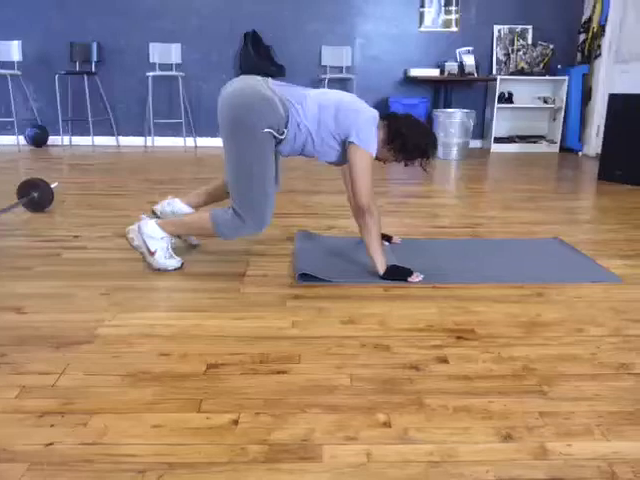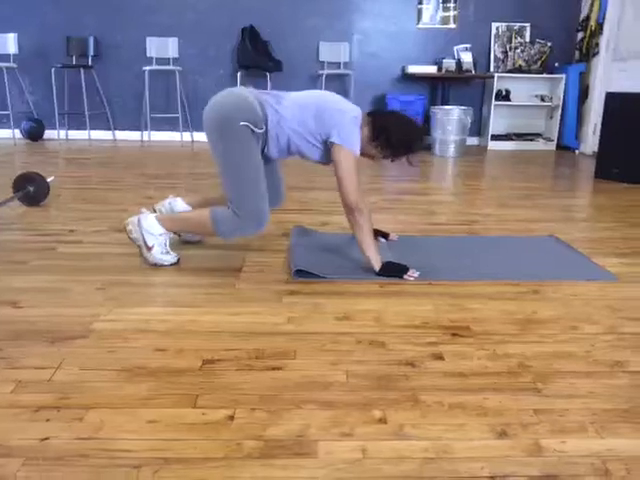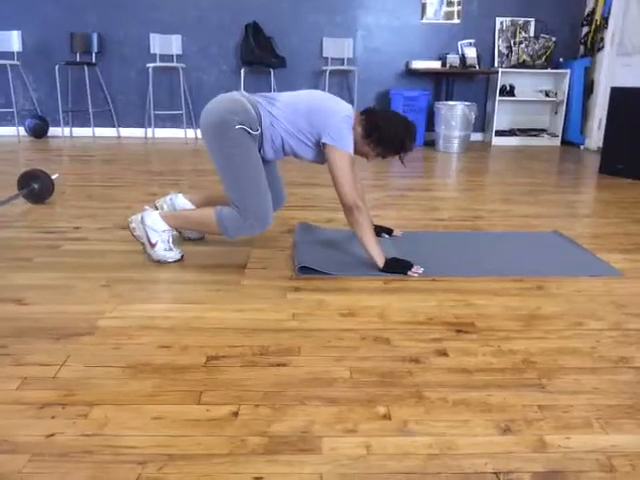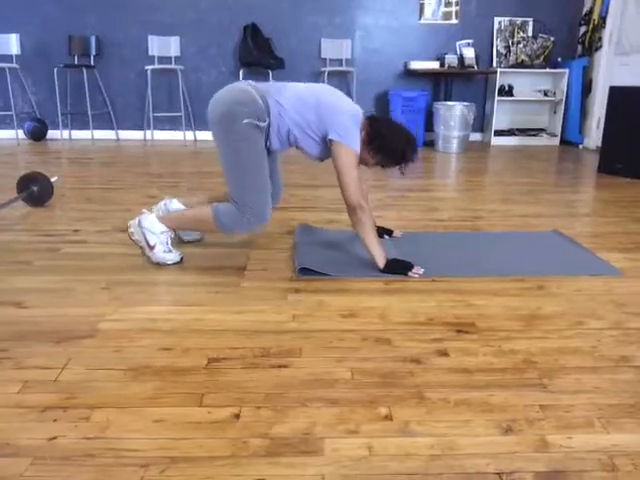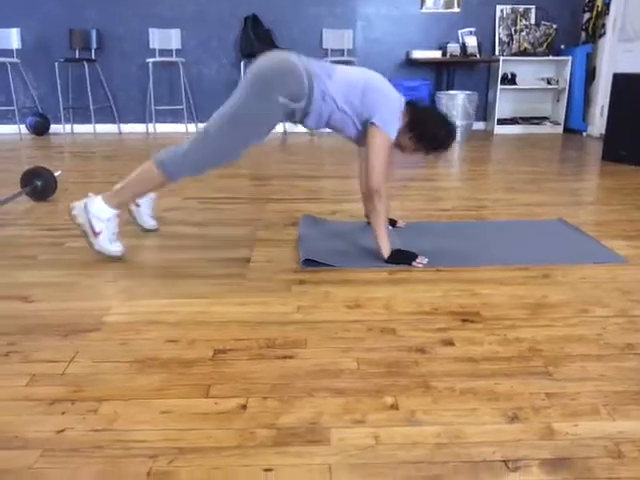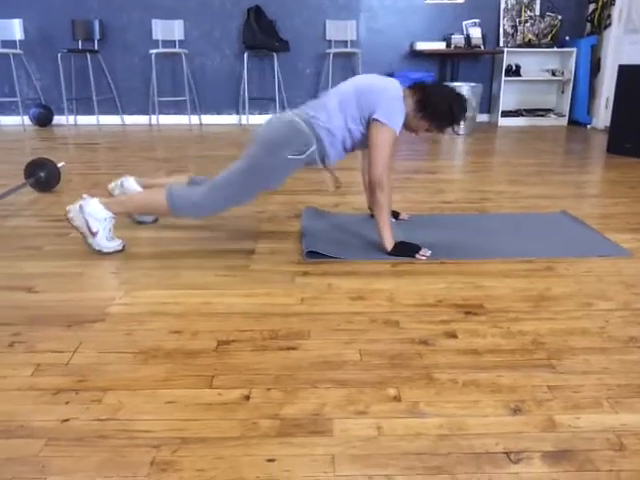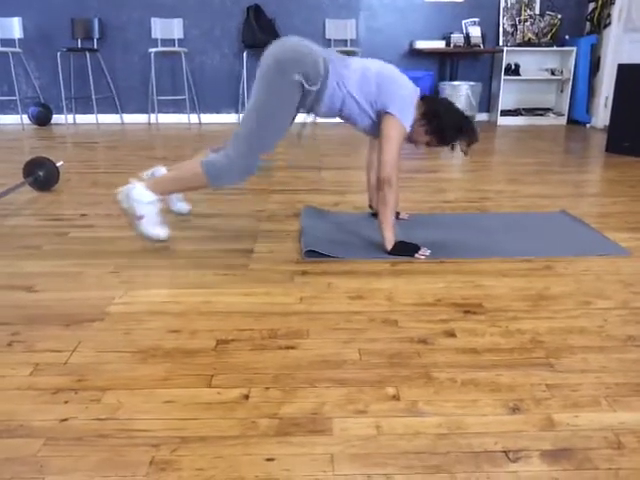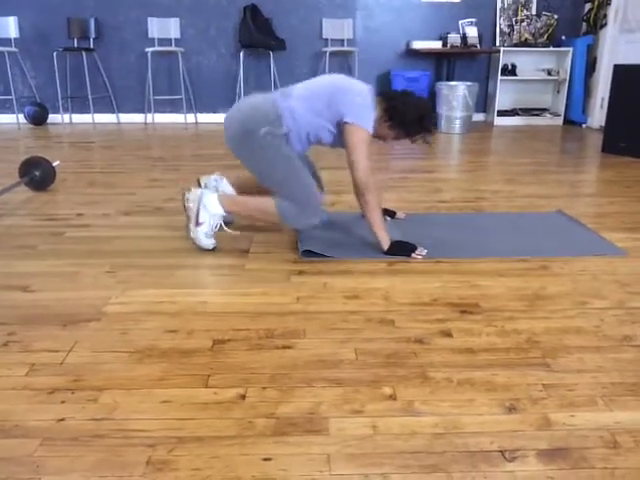
dt=0.3s
person 1, frame 1
left shoulder: (356, 124)
right shoulder: (366, 130)
left elbow: (354, 196)
right elbow: (365, 206)
left wrist: (372, 234)
right wrist: (384, 269)
left hip: (246, 94)
right hip: (254, 110)
left knee: (264, 182)
right knee: (252, 219)
left ankle: (179, 207)
right ankle: (155, 230)
person 1, frame 2
left shoulder: (351, 120)
right shoulder: (348, 128)
left elbow: (352, 193)
right elbow: (354, 204)
left wrist: (367, 230)
right wrist: (378, 265)
left hip: (238, 115)
right hip: (235, 118)
left knee: (271, 199)
right knee: (250, 220)
left ankle: (181, 207)
right ankle: (154, 225)
person 1, frame 3
left shoulder: (348, 120)
right shoulder: (340, 128)
left elbow: (352, 182)
right elbow: (352, 202)
left wrist: (369, 226)
right wrist: (382, 261)
left hip: (237, 120)
right hip: (231, 122)
left knee: (273, 202)
right knee: (255, 219)
left ankle: (182, 203)
right ankle: (158, 221)
person 1, frame 4
left shoulder: (356, 123)
right shoulder: (348, 131)
left elbow: (356, 198)
right elbow: (355, 204)
left wrist: (370, 228)
right wrist: (383, 262)
left hip: (244, 108)
right hip: (238, 112)
left knee: (268, 197)
right knee: (254, 216)
left ankle: (178, 207)
right ankle: (152, 227)
person 1, frame 5
left shoulder: (381, 109)
right shoulder: (389, 115)
left elbow: (370, 181)
right elbow: (375, 187)
left wrist: (377, 216)
right wrist: (388, 250)
left hip: (282, 76)
right hip: (281, 82)
left knee: (216, 150)
right knee: (203, 153)
left ankle: (140, 193)
right ankle: (102, 208)
person 1, frame 6
left shoulder: (387, 94)
right shoulder: (393, 107)
left elbow: (368, 163)
right elbow: (379, 180)
left wrist: (378, 210)
right wrist: (391, 243)
left hip: (289, 133)
right hip: (291, 141)
left knee: (213, 186)
right knee: (208, 200)
left ankle: (134, 186)
right ankle: (96, 209)
person 1, frame 7
left shoulder: (392, 102)
right shoulder: (404, 108)
left elbow: (375, 159)
right elbow: (387, 177)
left wrist: (378, 206)
right wrist: (390, 242)
left hip: (296, 65)
right hip: (295, 68)
left knee: (247, 149)
right knee: (242, 163)
left ankle: (165, 175)
right ankle: (144, 192)
person 1, frame 8
left shoulder: (361, 98)
right shoulder: (362, 109)
left elbow: (360, 172)
right elbow: (363, 183)
left wrist: (375, 208)
right wrist: (387, 244)
left hip: (260, 121)
right hip: (255, 127)
left knee: (310, 190)
right knee: (309, 212)
left ankle: (221, 185)
right ankle: (215, 204)
